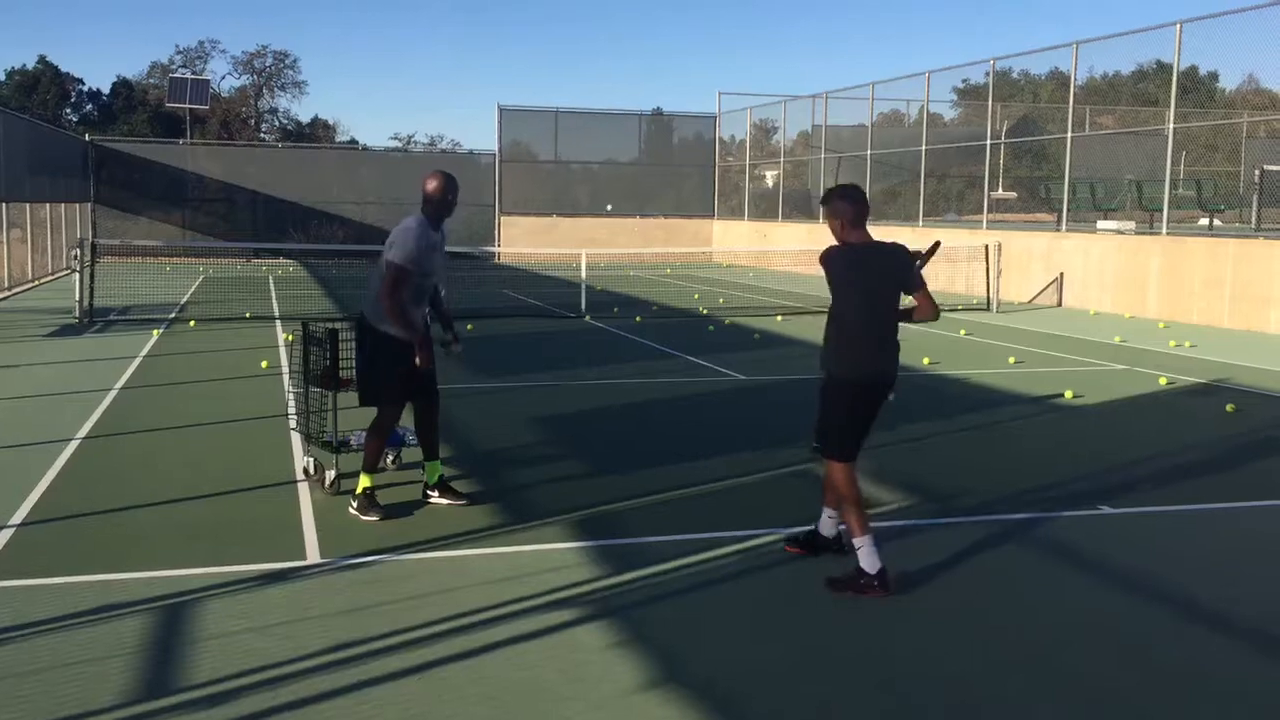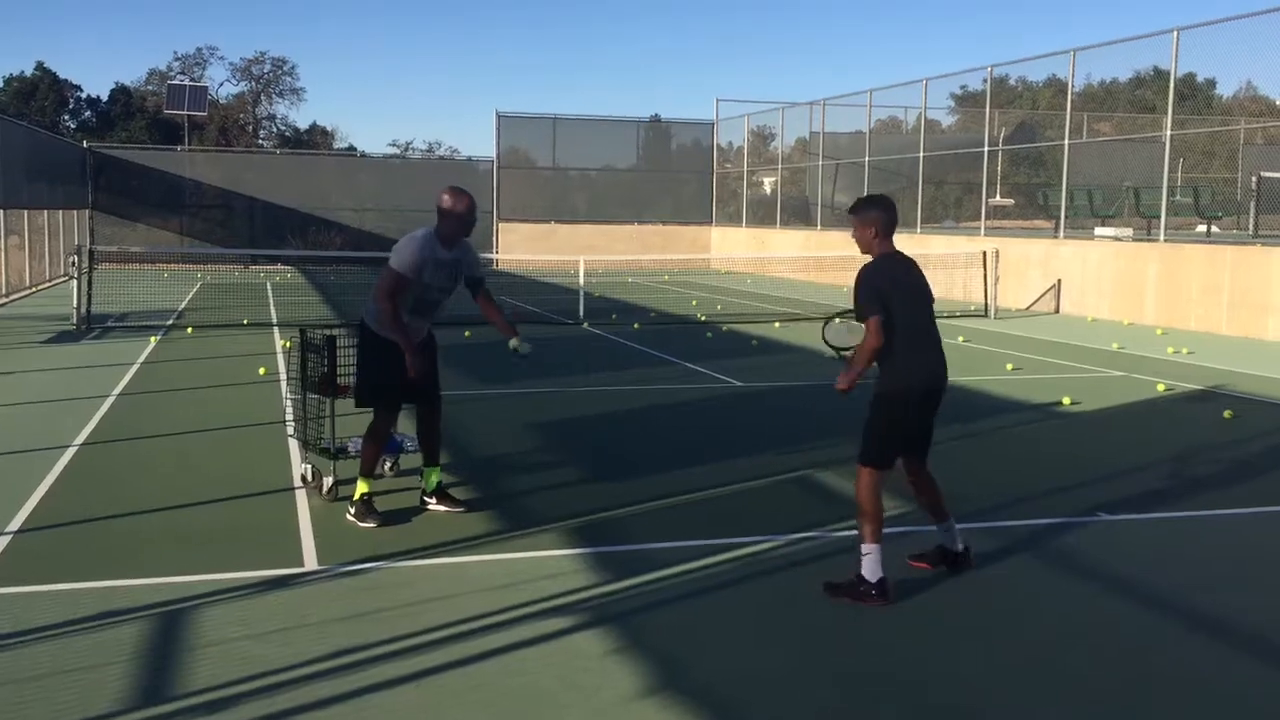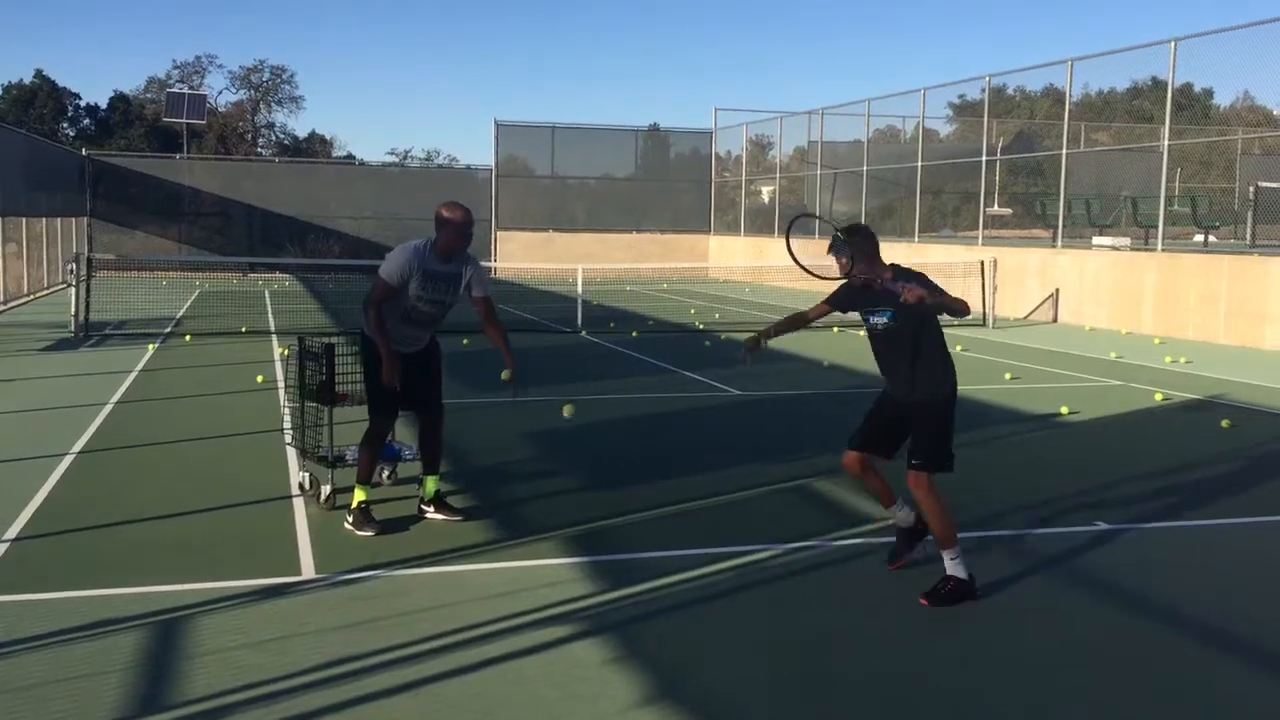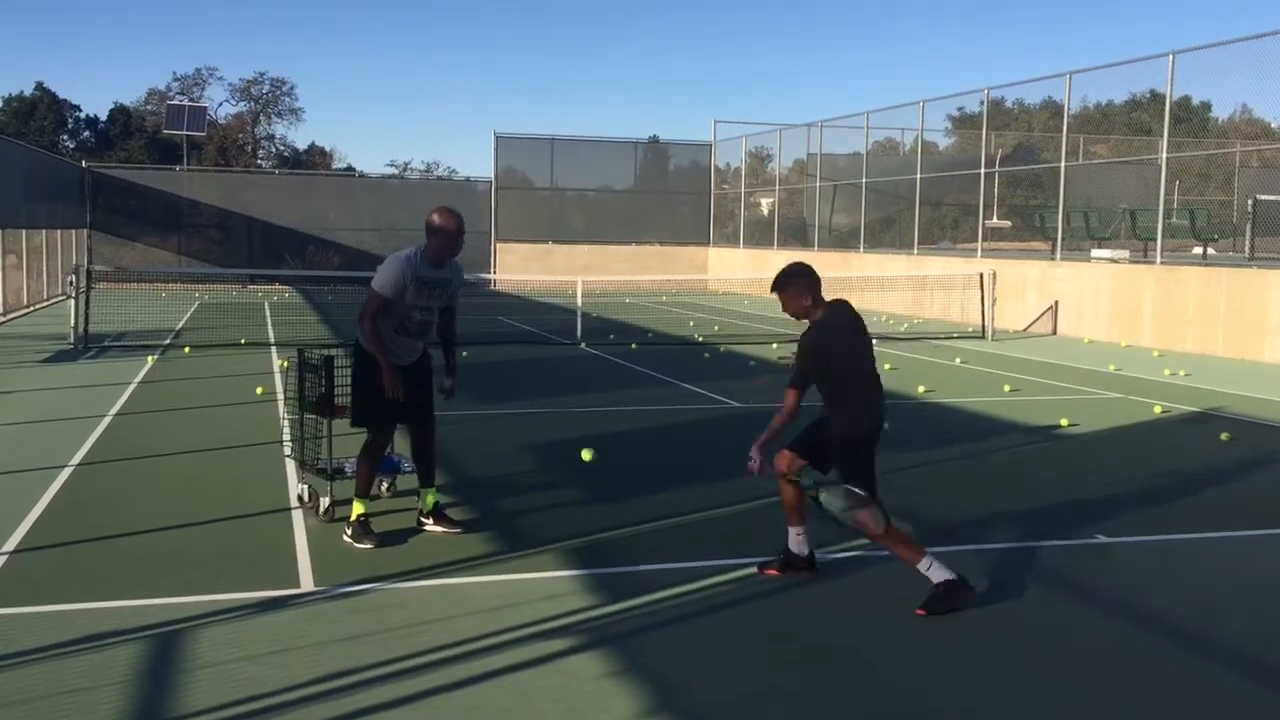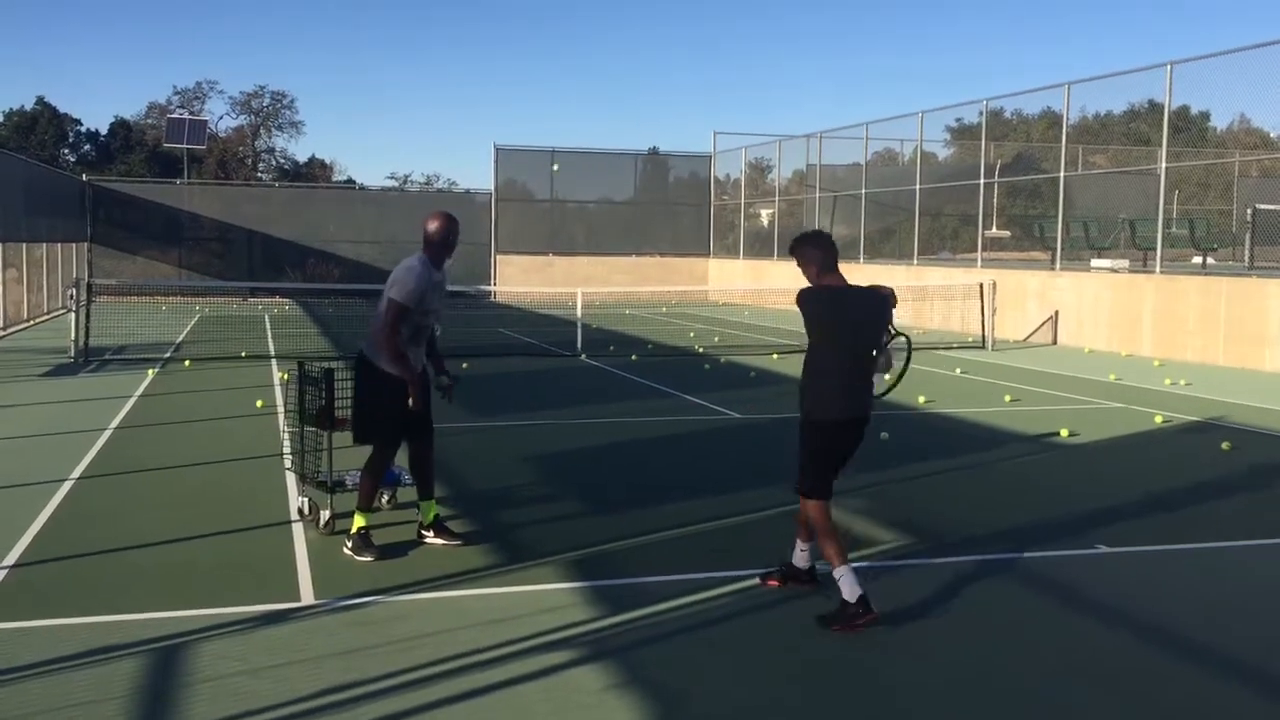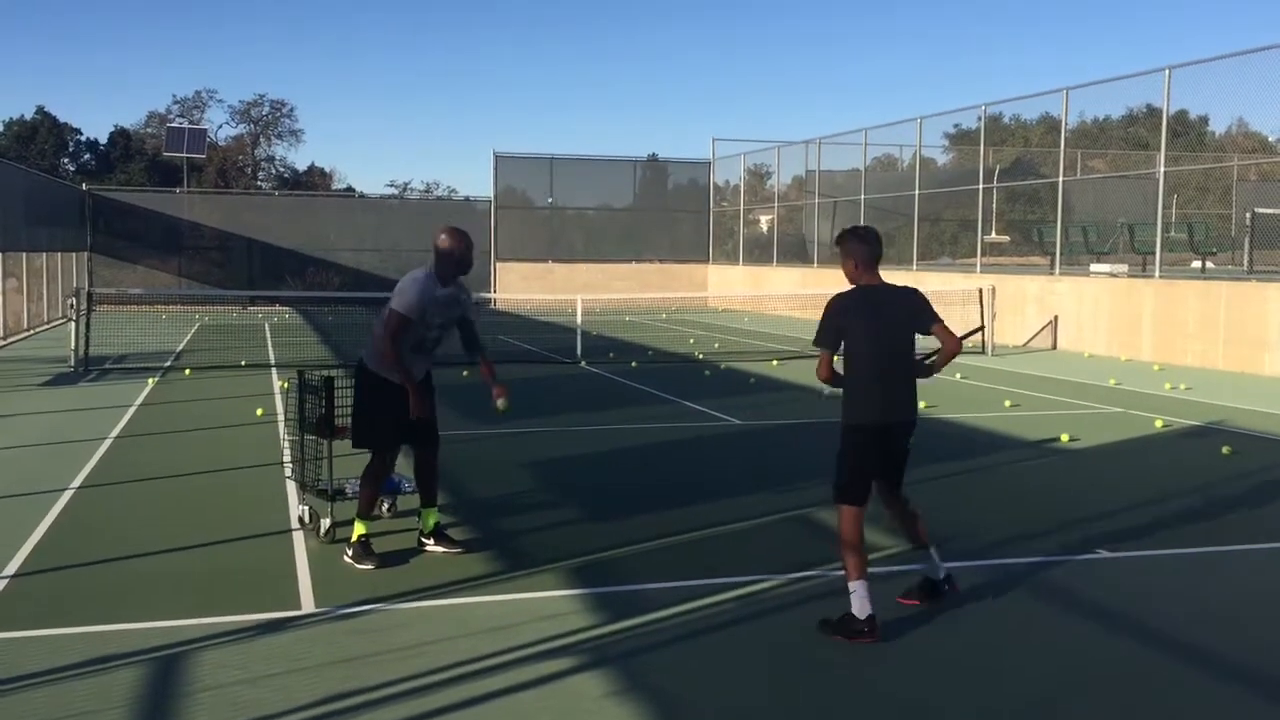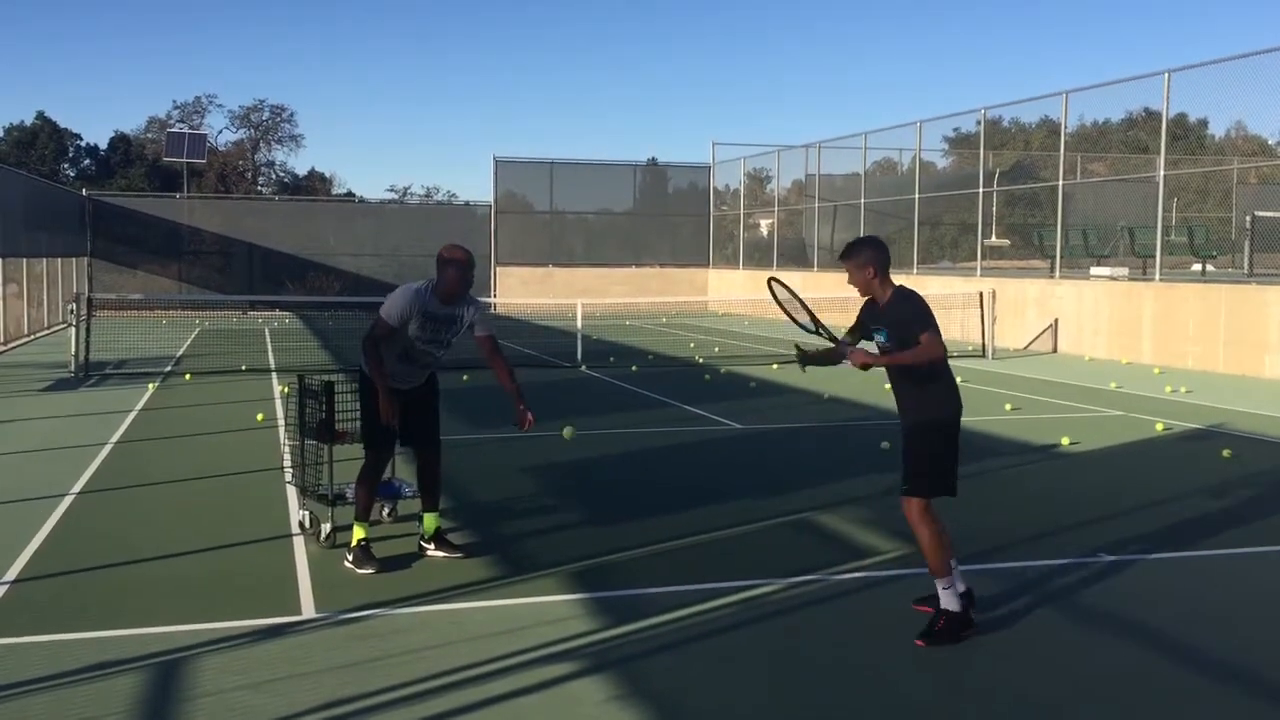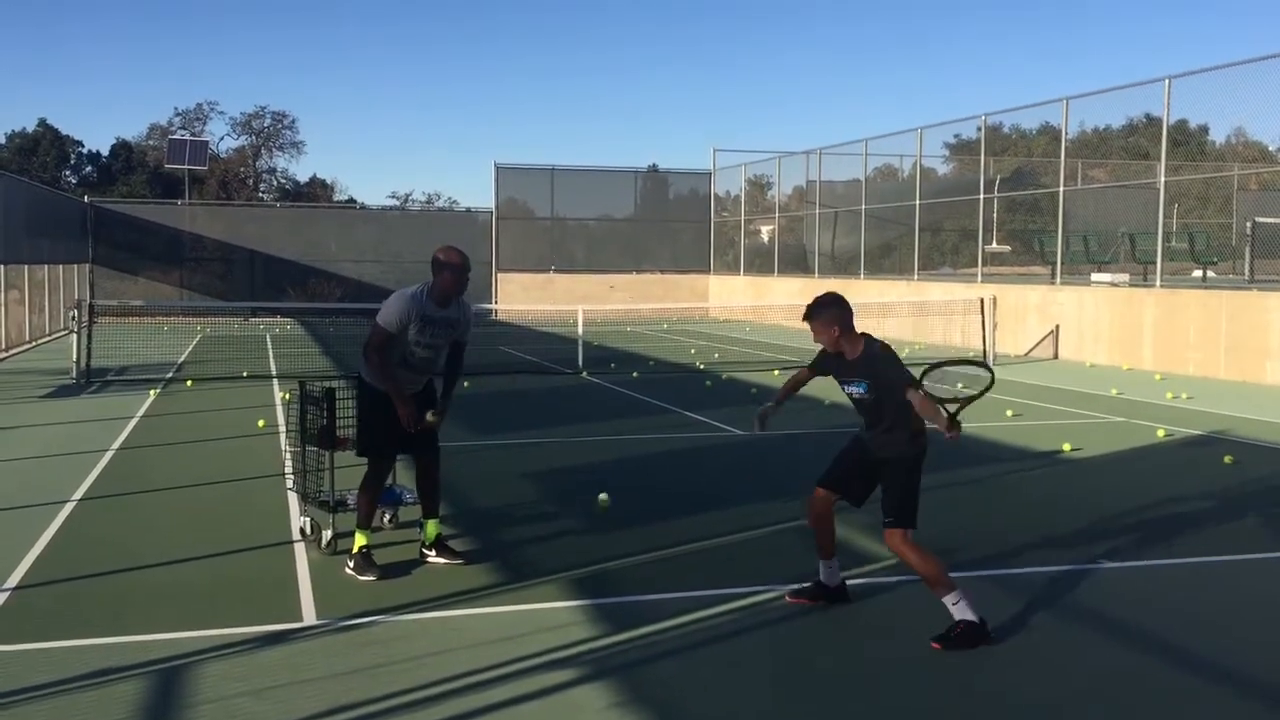
dt=0.4s
person 1, frame 1
left shoulder: (833, 259)
right shoulder: (897, 256)
right elbow: (929, 312)
left hip: (846, 375)
right hip: (882, 373)
left knee: (838, 464)
right knee: (839, 454)
left ankle: (871, 569)
right ankle: (827, 532)
person 1, frame 2
left shoulder: (871, 275)
right shoulder: (909, 267)
left elbow: (874, 339)
left wrist: (850, 375)
left hip: (900, 384)
right hip: (930, 380)
left knee: (868, 473)
right knee: (914, 463)
left ankle: (872, 579)
right ankle: (954, 547)
person 1, frame 3
left shoulder: (910, 282)
right shoulder: (857, 289)
left elbow: (962, 310)
right elbow: (809, 315)
left wrist: (927, 299)
right wrist: (767, 333)
left hip: (933, 394)
right hip: (898, 392)
left knee: (919, 482)
right knee: (854, 460)
left ankle: (959, 577)
right ankle: (909, 522)
person 1, frame 4
left shoulder: (814, 341)
right shoulder: (843, 310)
left elbow: (790, 408)
left wrist: (760, 444)
left hip: (856, 426)
right hip: (840, 415)
left knee: (865, 518)
right knee: (784, 464)
left ankle: (947, 581)
right ankle: (799, 553)
person 1, frame 5
left shoulder: (810, 299)
right shoulder: (875, 300)
right elbow: (881, 360)
left hip: (824, 414)
right hip: (857, 412)
left knee: (814, 503)
right knee: (811, 487)
left ankle: (855, 600)
right ankle: (800, 565)
person 1, frame 6
left shoulder: (841, 305)
right shoulder: (910, 299)
left elbow: (823, 372)
right elbow: (952, 345)
right wrist: (928, 369)
left hip: (862, 418)
right hip: (902, 415)
left knee: (850, 511)
right knee: (894, 495)
left ankle: (861, 616)
right ankle: (938, 576)
person 1, frame 7
left shoulder: (909, 303)
right shoulder: (874, 309)
left elbow: (936, 351)
right elbow: (844, 349)
left wrist: (877, 360)
right wrist: (810, 356)
left hip: (934, 416)
right hip: (920, 414)
left knee: (915, 508)
right knee: (917, 504)
left ankle: (954, 611)
right ankle: (956, 591)
person 1, frame 8
left shoulder: (882, 360)
right shoulder: (835, 355)
left elbow: (918, 397)
right elbow: (803, 375)
left wrist: (943, 421)
right wrist: (774, 403)
left hip: (902, 450)
right hip: (871, 440)
left knee: (897, 539)
right knee: (819, 501)
left ankle: (969, 620)
right ankle: (830, 583)
person 2, frame 1
left shoulder: (436, 233)
right shoulder: (412, 234)
right elbow: (388, 294)
left wrist: (448, 327)
right wrist: (418, 342)
left hip: (414, 330)
right hip: (385, 333)
left knee: (428, 403)
right knee: (390, 411)
left ankle: (433, 481)
right ankle: (363, 492)
person 2, frame 2
left shoulder: (464, 253)
right shoulder: (416, 246)
left elbow: (484, 300)
right elbow: (385, 298)
left wrist: (513, 335)
right wrist: (408, 349)
left hip: (419, 336)
right hip: (382, 336)
left knee: (431, 409)
right knee: (386, 416)
left ankle: (431, 488)
right ankle: (360, 498)
person 2, frame 3
left shoulder: (470, 268)
right shoulder: (408, 256)
left elbow: (488, 318)
right elbow: (372, 304)
left wrist: (509, 361)
right wrist: (387, 357)
left hip: (423, 346)
right hip: (382, 345)
left knee: (433, 416)
right knee: (383, 422)
left ankle: (430, 497)
right ankle: (358, 505)
person 2, frame 4
left shoulder: (454, 272)
right shoulder: (400, 266)
left elbow: (446, 323)
right elbow: (367, 317)
left wrist: (450, 370)
right wrist: (388, 368)
left hip: (415, 358)
right hip: (376, 357)
left knee: (425, 430)
right knee: (380, 435)
left ankle: (428, 508)
right ankle: (357, 518)
person 2, frame 5
left shoulder: (437, 274)
right shoulder: (414, 273)
right elbow: (388, 331)
left wrist: (438, 368)
right wrist: (412, 381)
left hip: (412, 370)
right hip: (383, 372)
left knee: (423, 442)
right knee: (386, 449)
left ankle: (428, 521)
right ankle: (357, 531)
person 2, frame 6
left shoulder: (459, 292)
right shoulder: (417, 286)
left elbow: (471, 341)
right elbow: (387, 340)
left wrist: (493, 381)
right wrist: (412, 390)
left hip: (416, 377)
right hip: (380, 377)
left knee: (428, 449)
right knee: (384, 456)
left ankle: (429, 529)
right ankle: (358, 539)
person 2, frame 7
left shoulder: (471, 309)
right shoulder: (408, 297)
left elbow: (494, 356)
right elbow: (370, 343)
left wrist: (519, 402)
right wrist: (385, 394)
left hip: (421, 384)
right hip: (381, 382)
left knee: (430, 454)
right knee: (378, 458)
left ankle: (430, 534)
right ankle: (357, 542)
person 2, frame 8
left shoulder: (463, 312)
right shoulder: (405, 302)
left elbow: (455, 357)
right elbow: (371, 351)
left wrist: (445, 399)
right wrist: (399, 399)
left hip: (420, 390)
right hip: (380, 389)
left knee: (429, 461)
right knee: (380, 466)
left ankle: (431, 540)
right ankle: (358, 550)
